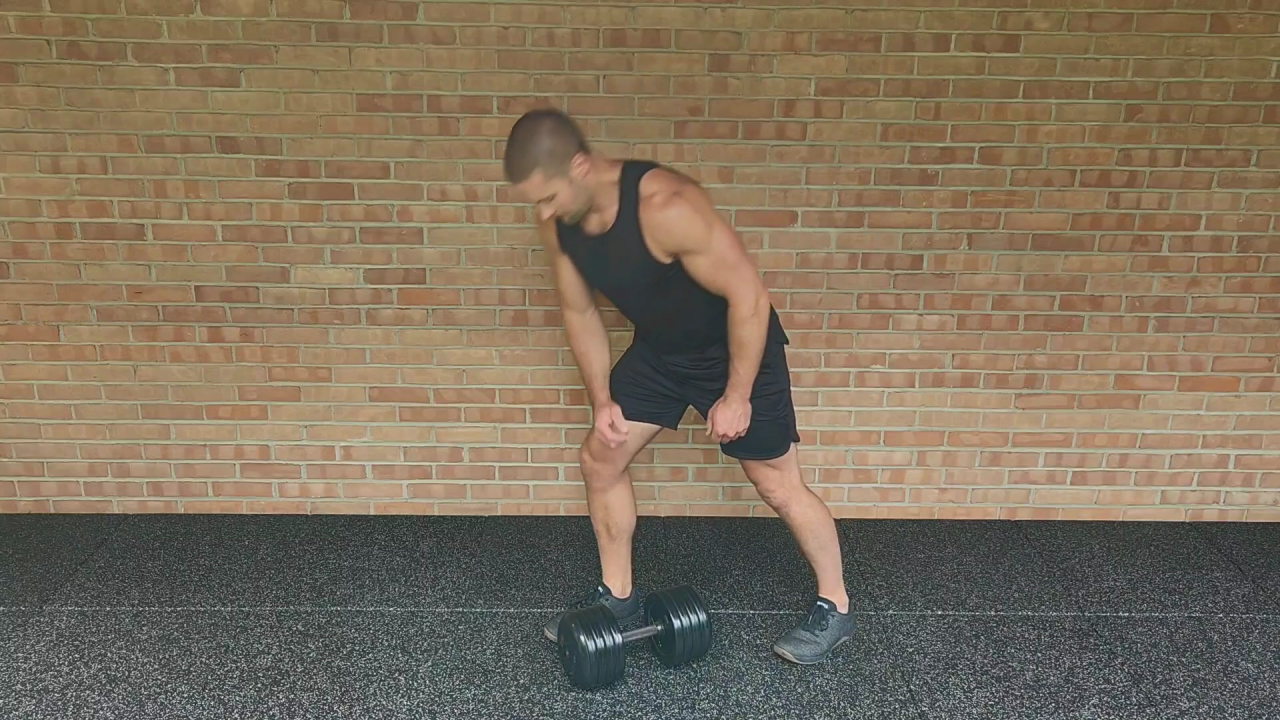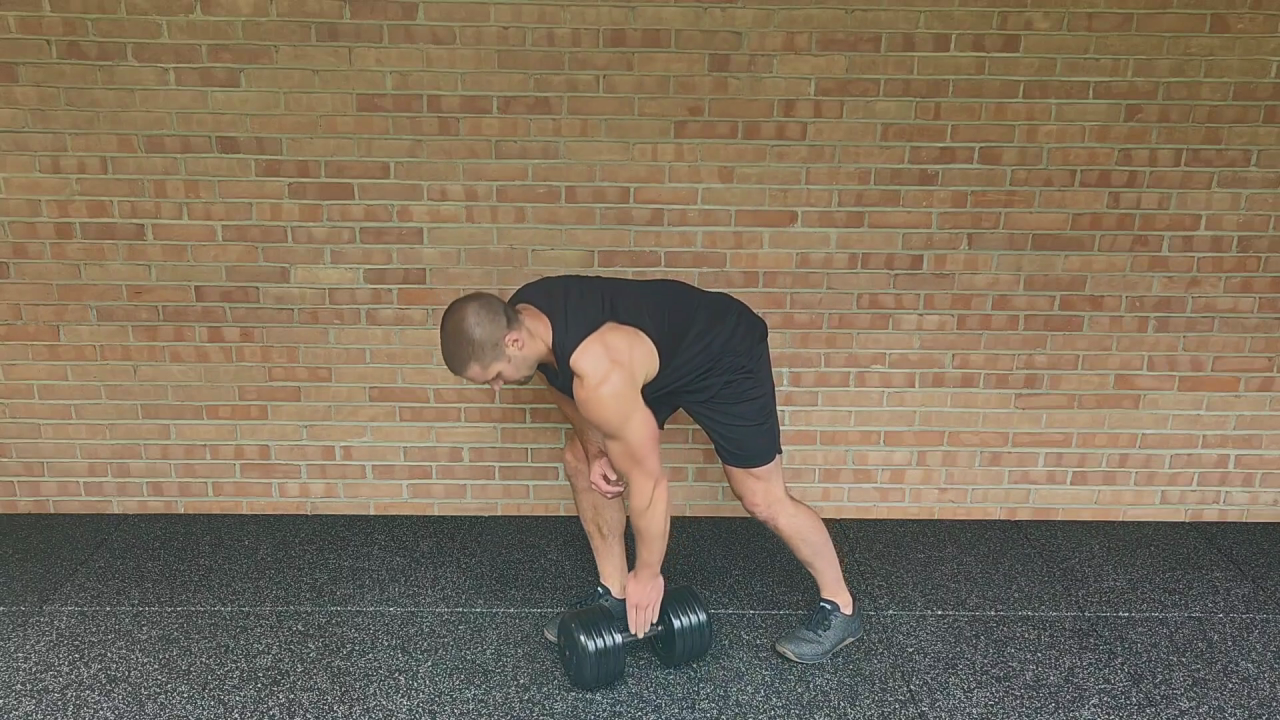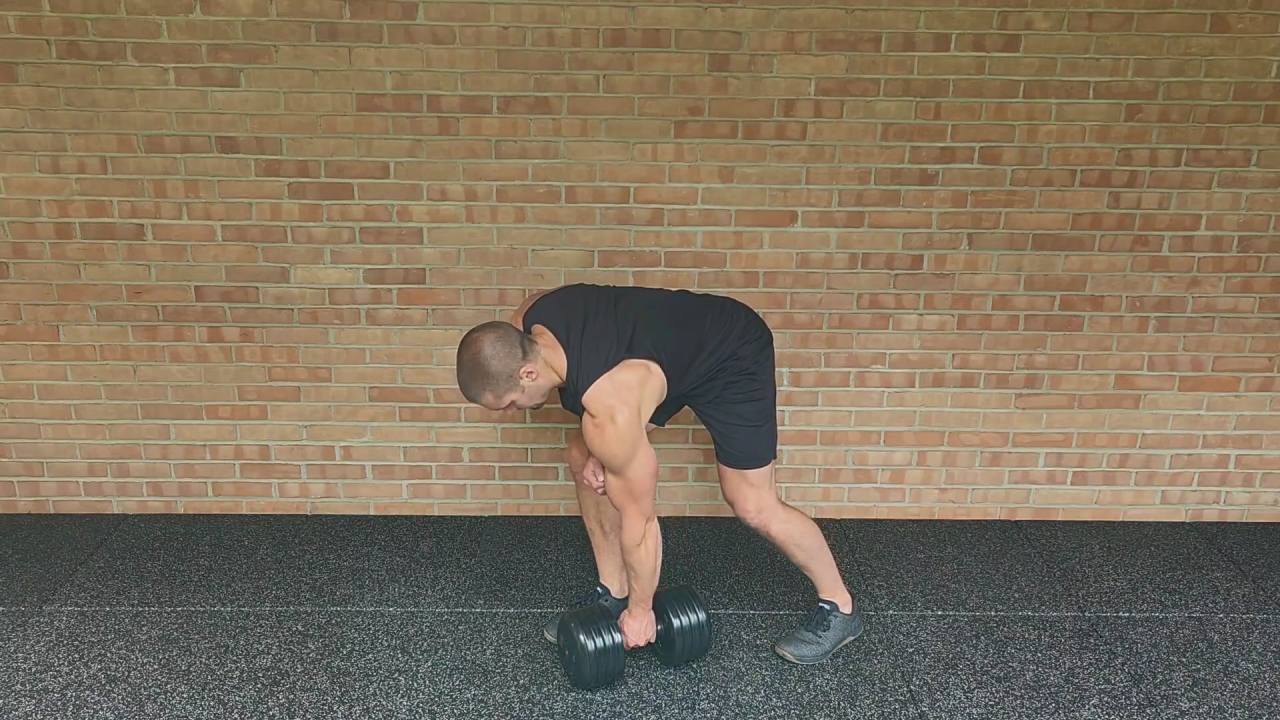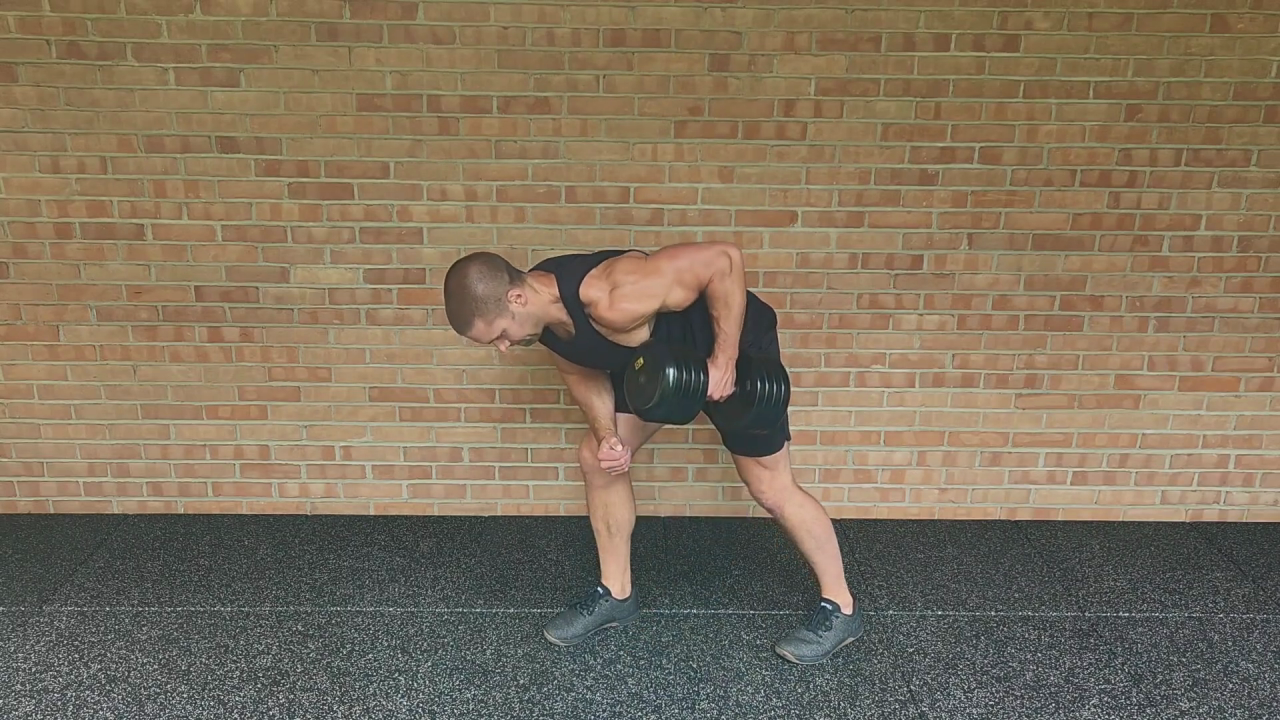
dt=0.7s
person 1, frame 1
left shoulder: (665, 206)
right shoulder: (558, 224)
left elbow: (750, 296)
right elbow: (580, 310)
left wrist: (736, 397)
right wrist: (602, 400)
left hip: (739, 343)
right hip: (661, 351)
left knee: (776, 486)
right knee: (600, 458)
left ankle: (834, 606)
right ankle: (618, 595)
person 1, frame 2
left shoulder: (601, 374)
right shoulder: (520, 316)
left elbow: (649, 483)
left wrist: (647, 574)
right wrist: (596, 451)
left hip: (725, 356)
right hip: (663, 355)
left knee: (762, 498)
right knee: (579, 461)
left ankle: (840, 608)
right ankle: (614, 593)
person 1, frame 3
left shoulder: (610, 406)
right shoulder: (526, 327)
left elbow: (640, 519)
left wrist: (641, 611)
right wrist: (595, 450)
left hip: (732, 357)
right hip: (672, 345)
left knee: (752, 505)
right knee: (582, 458)
left ankle: (840, 608)
right ankle: (612, 593)
person 1, frame 4
left shoulder: (611, 300)
right shoulder: (540, 305)
left elbow: (725, 259)
right elbow: (580, 369)
left wrist: (723, 363)
right wrist: (606, 434)
left hip: (733, 342)
left knee: (770, 488)
right knee: (596, 460)
left ankle: (841, 608)
right ankle: (616, 594)
